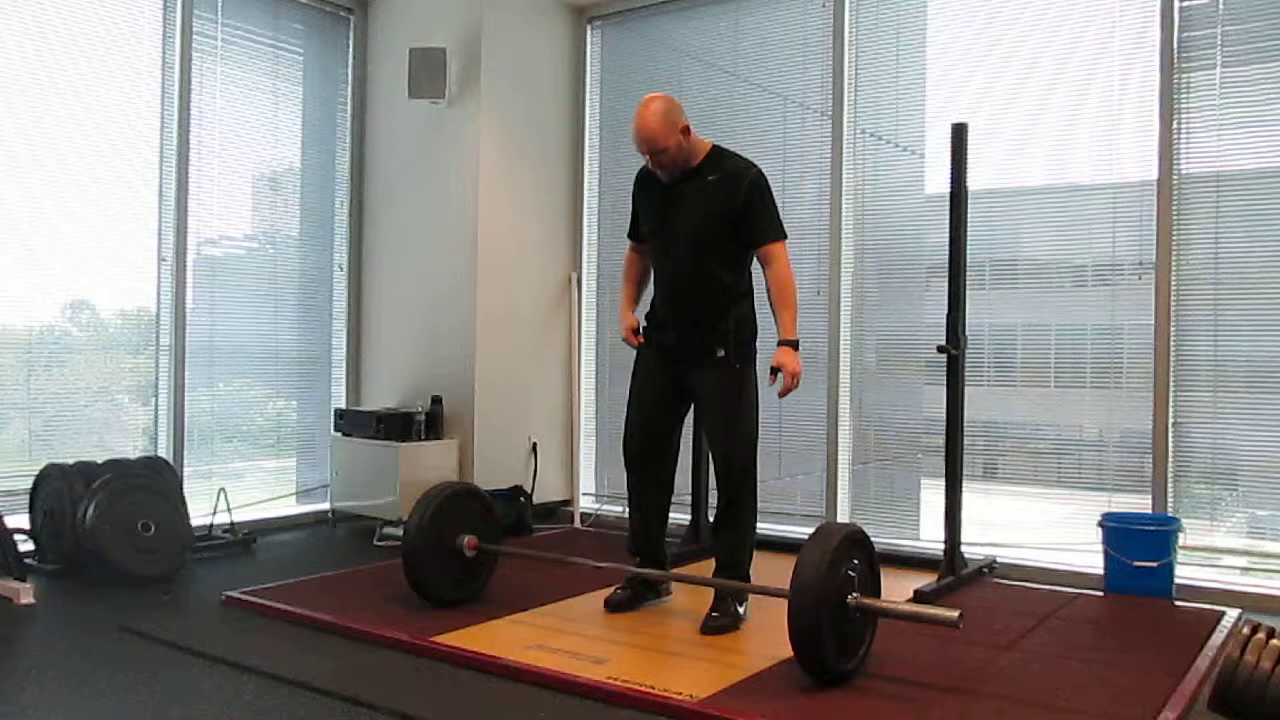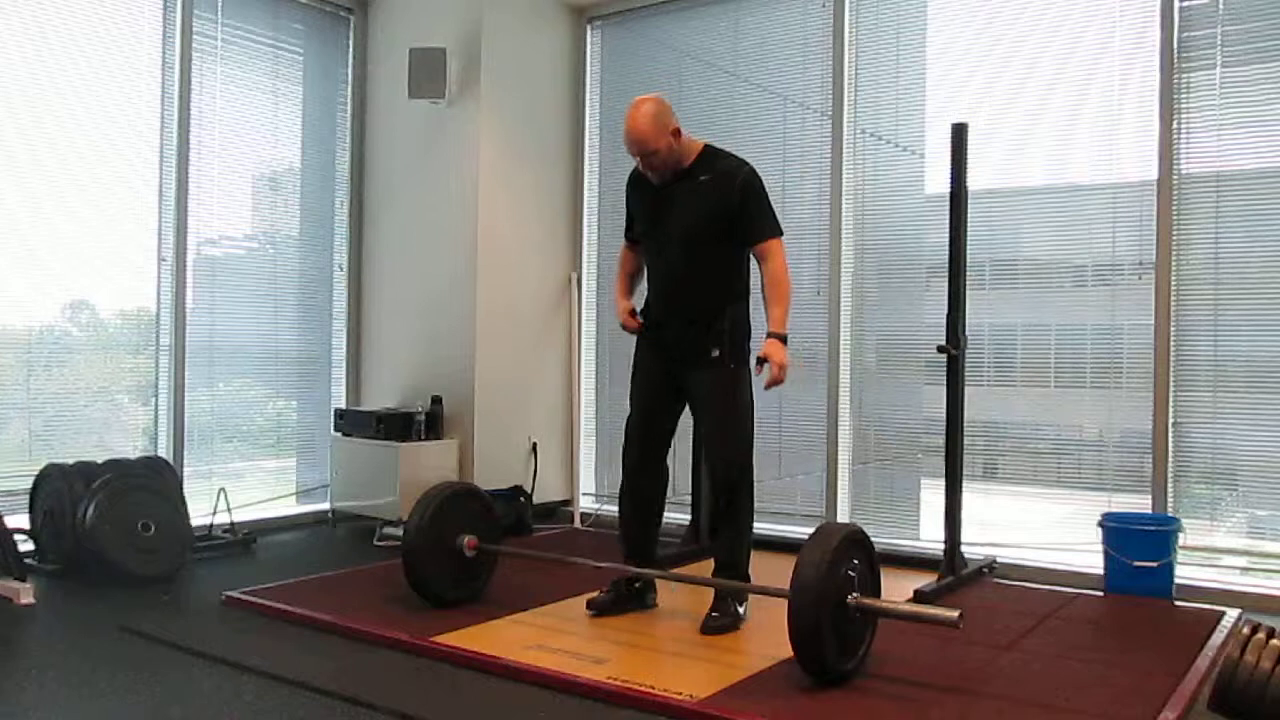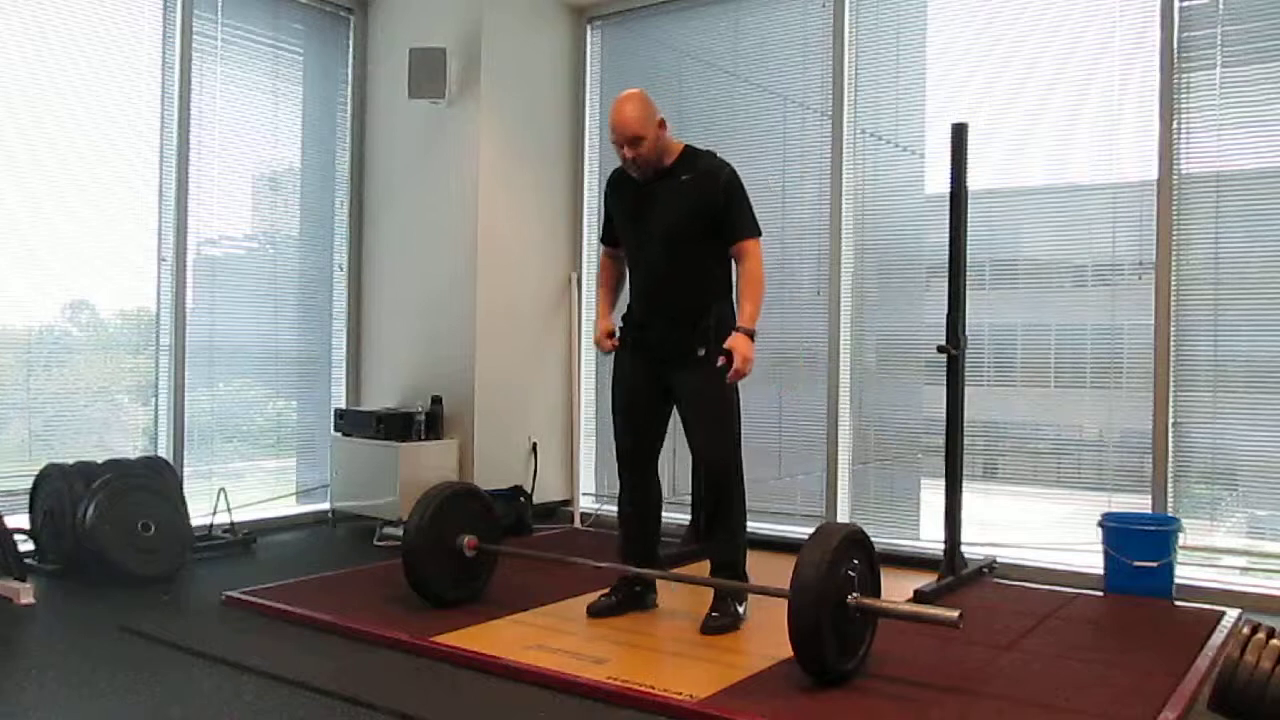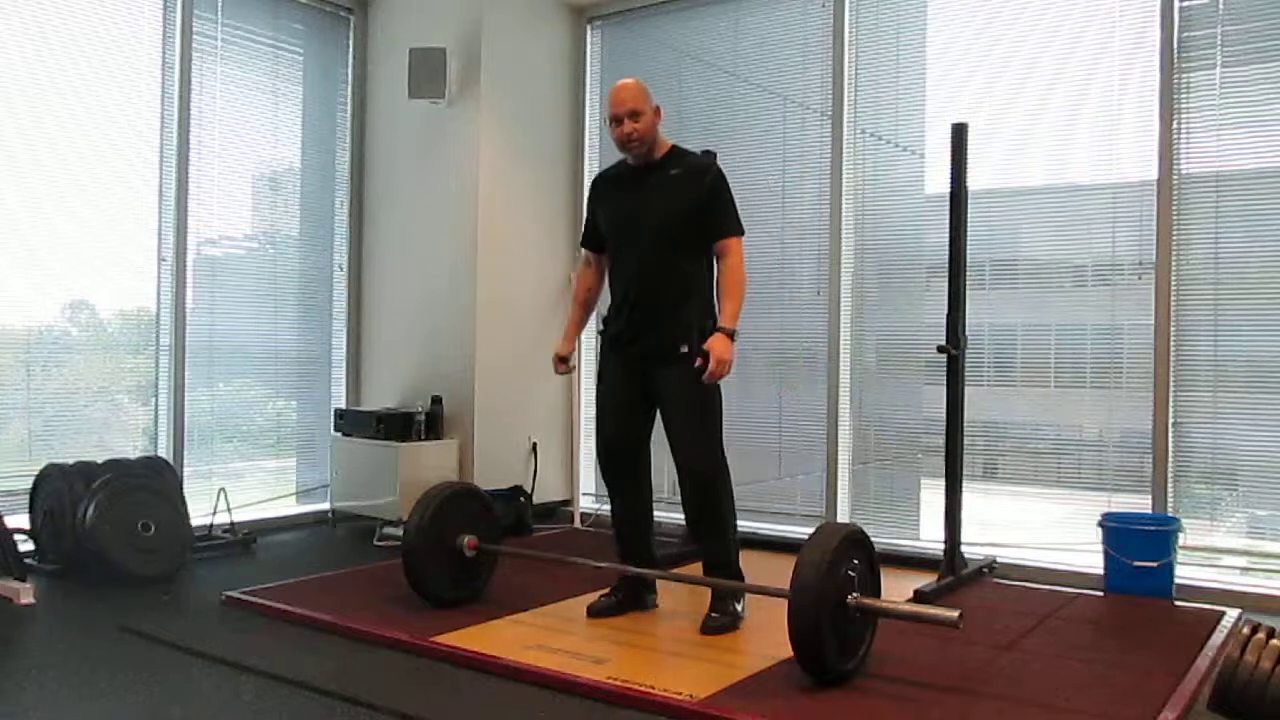
dt=0.2s
person 1, frame 1
left shoulder: (740, 179)
right shoulder: (646, 181)
left elbow: (774, 260)
left wrist: (787, 341)
right wrist: (627, 307)
left hip: (722, 347)
right hip: (660, 343)
left knee: (733, 465)
right knee: (643, 450)
left ankle: (731, 586)
right ankle: (648, 570)
person 1, frame 2
left shoulder: (733, 178)
right shoulder: (639, 183)
left elbow: (771, 256)
left wrist: (776, 335)
right wrist: (623, 296)
left hip: (718, 347)
right hip: (655, 343)
left knee: (728, 465)
right knee: (640, 456)
left ankle: (731, 588)
right ankle: (635, 578)
person 1, frame 3
left shoulder: (713, 177)
right shoulder: (618, 184)
left elbow: (749, 256)
left wrist: (744, 329)
right wrist: (604, 314)
left hip: (702, 349)
right hip: (639, 347)
left knee: (716, 464)
right knee: (633, 458)
left ankle: (730, 588)
right ankle: (638, 579)
person 1, frame 4
left shoulder: (699, 175)
right shoulder: (606, 185)
left elbow: (730, 256)
right elbow: (592, 264)
left wrist: (724, 331)
right wrist: (570, 333)
left hip: (683, 349)
right hip: (621, 349)
left knee: (700, 464)
right knee: (619, 462)
left ankle: (727, 587)
right ankle: (637, 580)
